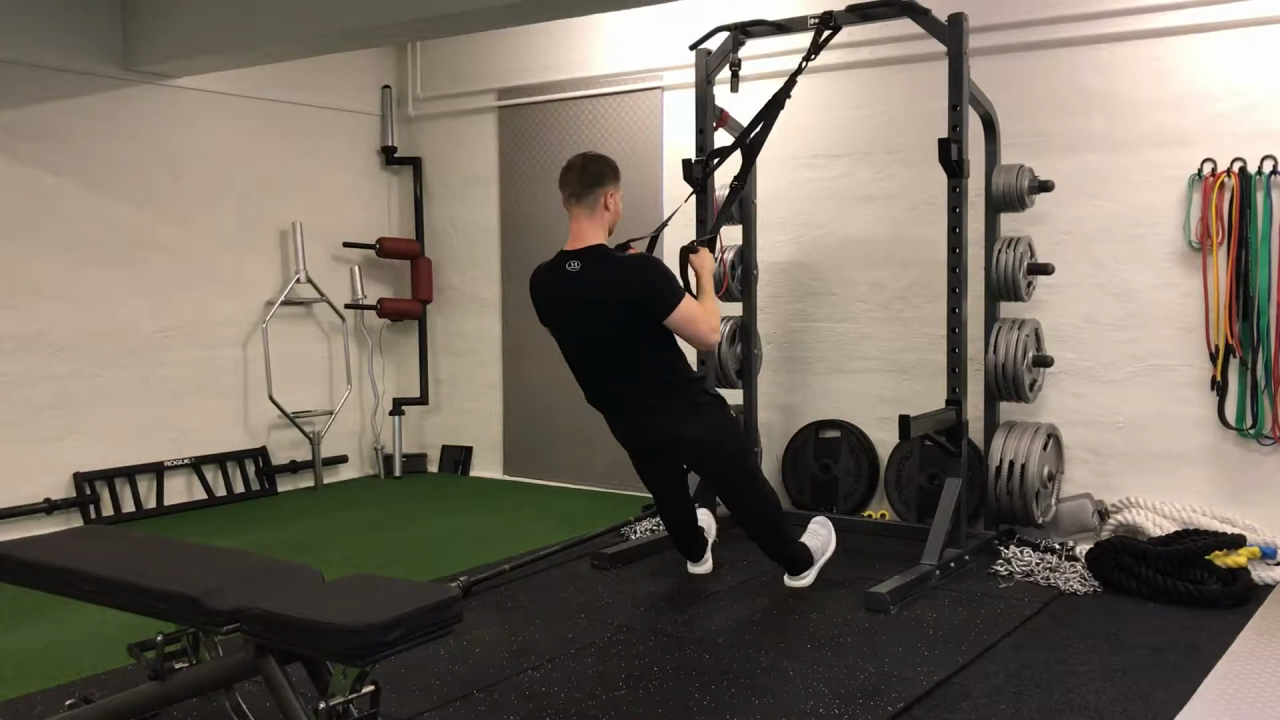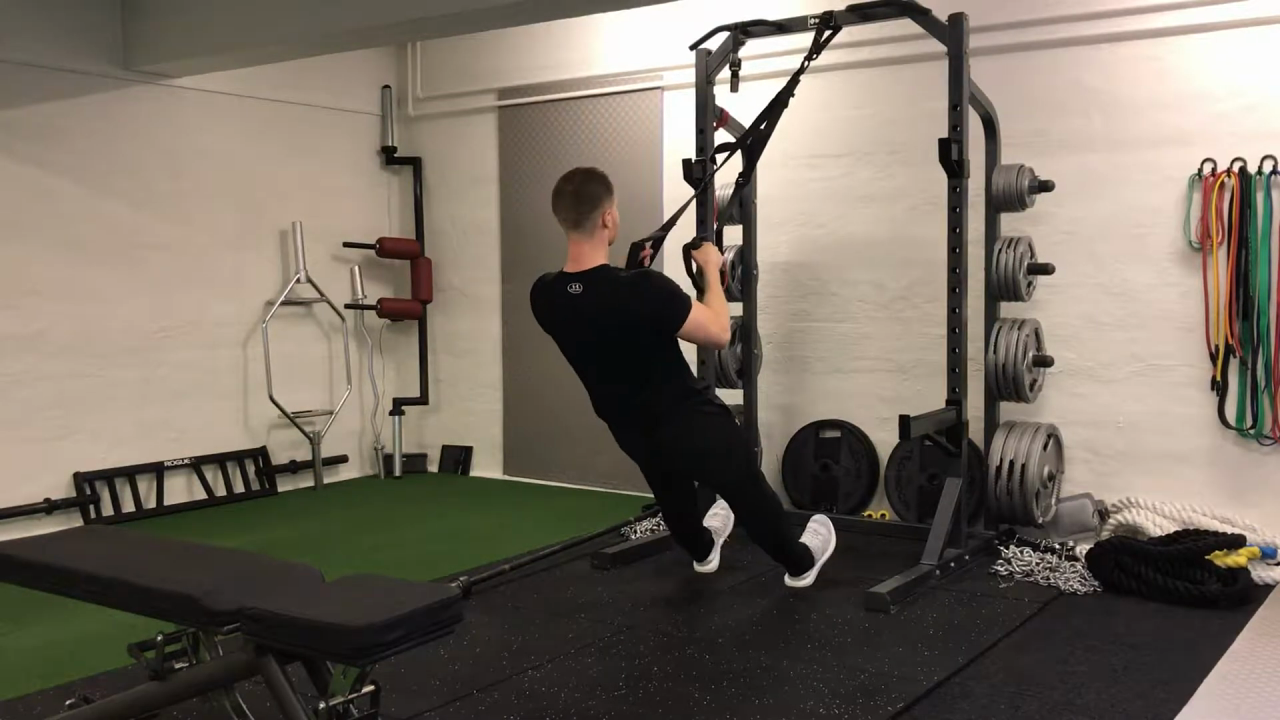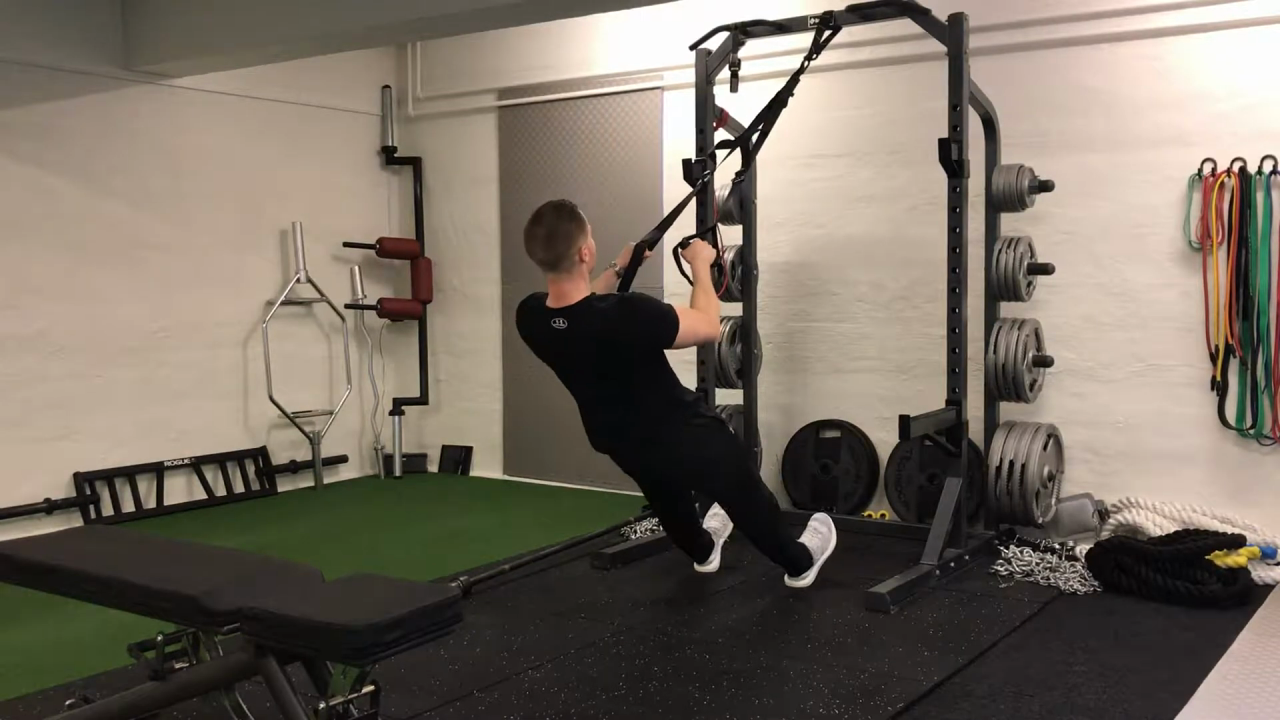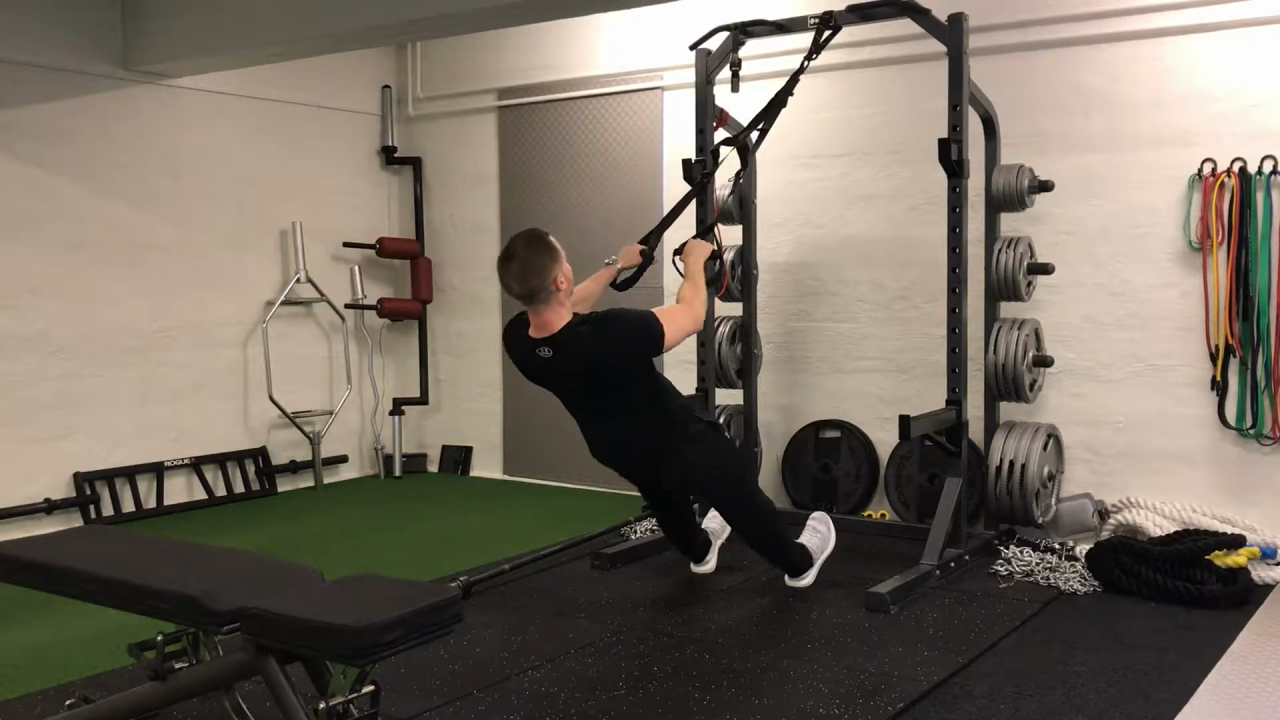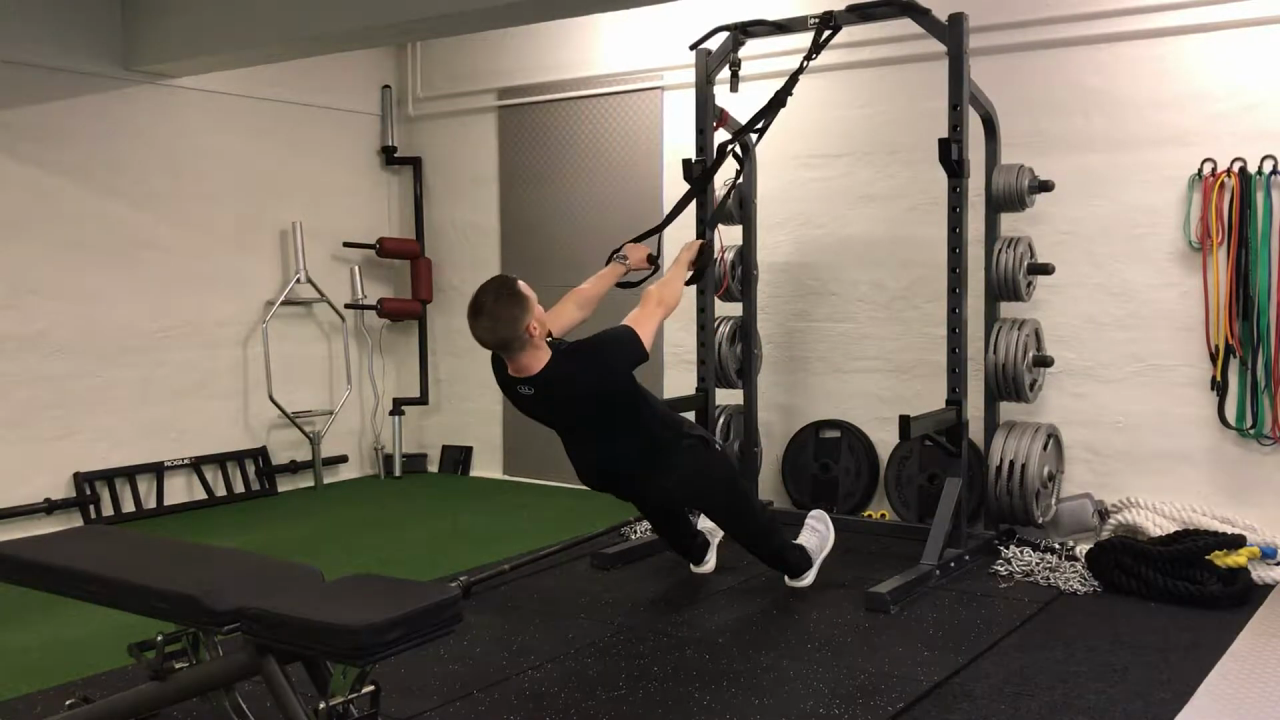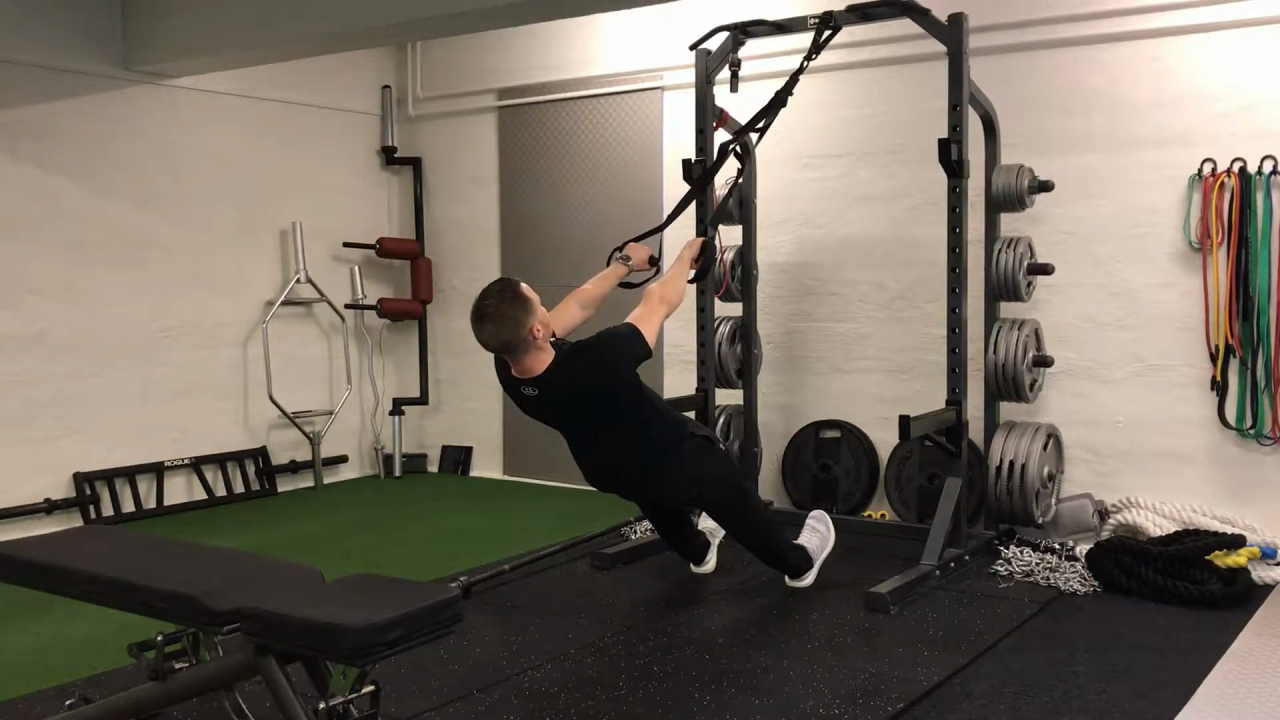
dt=0.5s
person 1, frame 1
left shoulder: (544, 284)
right shoulder: (638, 273)
right elbow: (708, 335)
right wrist: (705, 274)
left hip: (627, 421)
right hip: (685, 412)
left knee: (665, 482)
right knee: (743, 488)
left ankle: (695, 551)
right ankle: (799, 561)
person 1, frame 2
left shoulder: (544, 297)
right shoulder: (643, 290)
right elbow: (719, 333)
right wrist: (710, 269)
left hip: (631, 430)
right hip: (690, 425)
left knee: (670, 484)
right knee: (746, 490)
left ankle: (702, 548)
right ankle: (800, 562)
person 1, frame 3
left shoulder: (530, 319)
right shoulder: (629, 316)
right elbow: (708, 327)
left wrist: (617, 270)
right wrist: (700, 265)
left hip: (622, 444)
right hip: (685, 438)
left knee: (668, 483)
right knee: (744, 495)
left ankle: (702, 549)
right ankle: (800, 562)
person 1, frame 4
left shoulder: (516, 340)
right shoulder: (611, 333)
left elbow: (566, 315)
right elbow: (691, 316)
left wrist: (615, 266)
right wrist: (695, 261)
left hip: (621, 452)
right hip: (682, 445)
left knee: (662, 488)
right knee: (737, 496)
left ankle: (699, 550)
right ankle: (799, 562)
person 1, frame 5
left shoulder: (504, 369)
right shoulder: (592, 366)
left elbow: (575, 306)
right elbow: (655, 304)
left wrist: (623, 263)
right wrist: (685, 256)
left hip: (610, 472)
right hip: (675, 463)
right knee: (734, 507)
left ankle: (698, 550)
right ankle: (798, 563)
person 1, frame 6
left shoulder: (508, 370)
right shoulder: (596, 365)
left elbow: (579, 305)
right elbow: (658, 302)
left wrist: (625, 263)
right wrist: (687, 254)
left hip: (615, 473)
right hip: (679, 462)
right knee: (735, 506)
left ankle: (698, 551)
right ankle: (798, 563)
